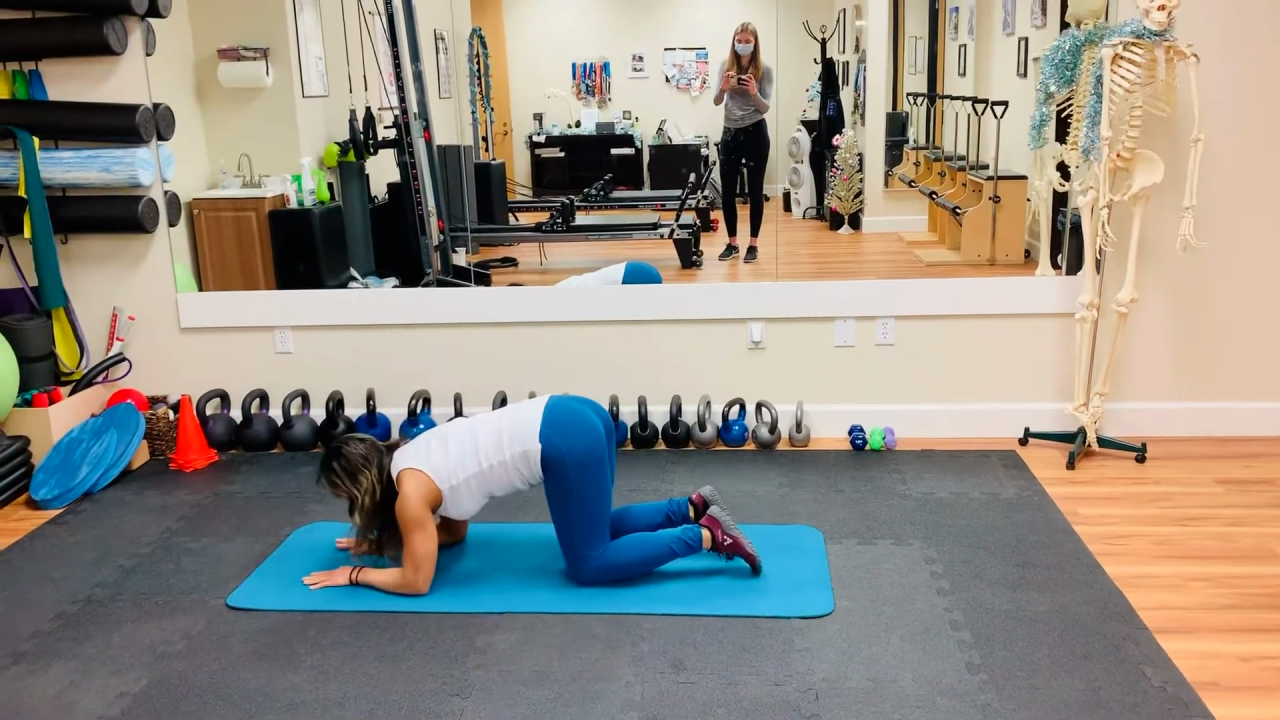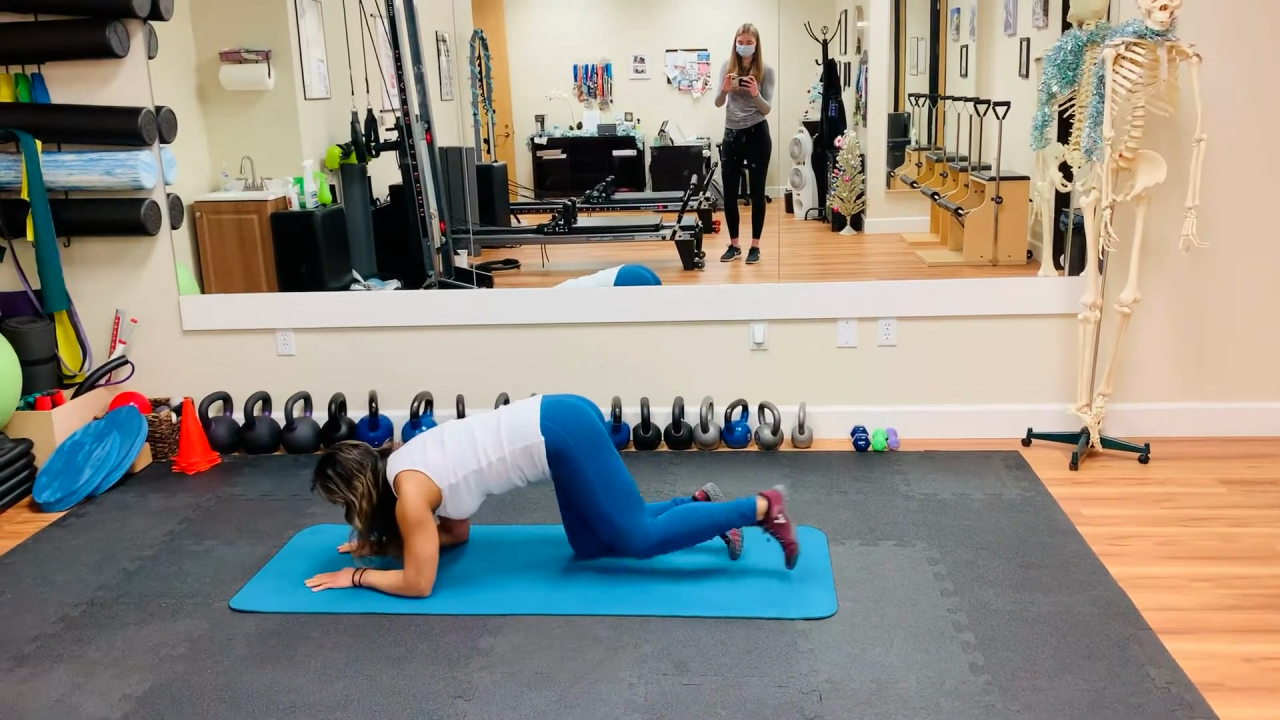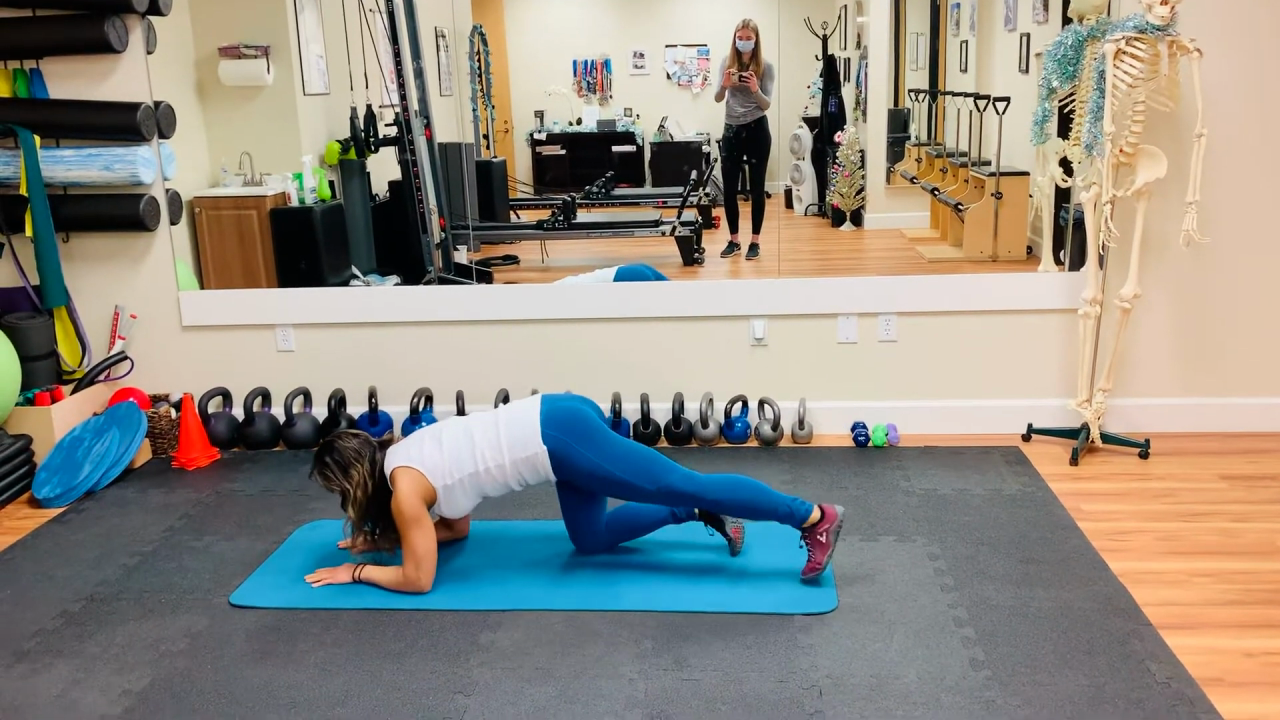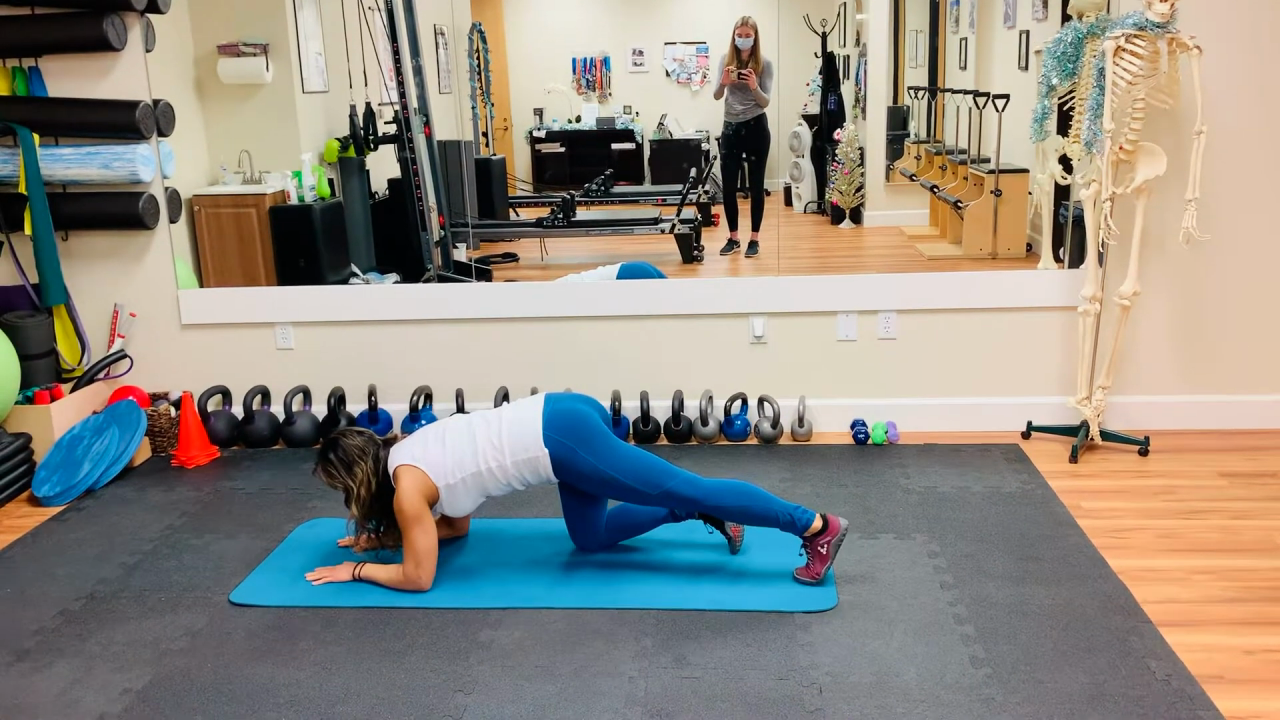
dt=0.5s
person 1, frame 1
left shoulder: (410, 491)
right shoulder: (405, 455)
left elbow: (416, 581)
right elbow: (452, 530)
left wrist: (353, 573)
right wrist: (378, 540)
left hip: (567, 440)
right hip: (574, 416)
left knee: (588, 565)
right knee: (591, 531)
left ankle: (706, 535)
right ankle: (693, 507)
person 1, frame 2
left shoulder: (407, 492)
right shoulder: (401, 459)
left elbow: (418, 583)
right elbow: (453, 532)
left wrist: (355, 576)
right wrist: (379, 541)
left hip: (561, 434)
right hip: (561, 417)
left knee: (637, 539)
right knee: (589, 544)
left ankle: (760, 508)
right ankle: (697, 503)
person 1, frame 3
left shoulder: (403, 486)
right shoulder: (401, 452)
left elbow: (418, 579)
right elbow: (453, 525)
left wrist: (355, 571)
right wrist: (382, 537)
left hip: (560, 436)
right hip: (561, 417)
left knee: (683, 484)
right knee: (591, 539)
left ankle: (815, 518)
right ankle: (700, 512)
person 1, frame 4
left shoulder: (407, 485)
right shoulder: (406, 449)
left elbow: (419, 576)
right elbow: (453, 524)
left wrist: (356, 569)
right wrist: (382, 536)
left hip: (561, 440)
right hip: (564, 415)
left knee: (685, 487)
right knee: (591, 538)
left ankle: (817, 527)
right ankle: (698, 511)
person 2, frame 1
left shoulder: (764, 70)
right shoulder: (725, 66)
left elbow: (765, 108)
right elbow: (716, 102)
left wrist: (754, 93)
right wrist: (723, 88)
left hip: (755, 133)
right hip: (730, 133)
left knee: (755, 190)
right knee: (727, 191)
left ankle: (753, 244)
right ankle: (732, 243)
person 2, frame 2
left shoulder: (766, 71)
right shoulder: (727, 67)
left elbow: (767, 109)
right elbow: (718, 103)
left wrist: (755, 94)
right wrist: (724, 89)
left hip: (757, 134)
right hip: (732, 134)
left knee: (756, 192)
right knee: (729, 193)
left ankle: (755, 246)
right ankle: (734, 245)
person 2, frame 3
left shoulder: (765, 66)
right shoulder: (727, 63)
left elbow: (767, 105)
right elbow: (718, 99)
left wrist: (755, 89)
right wrist: (724, 85)
left hip: (757, 130)
right hip: (731, 130)
left knee: (756, 188)
right knee: (729, 188)
left ankle: (755, 241)
right ankle: (734, 240)
person 2, frame 4
left shoulder: (764, 63)
right shoulder: (726, 60)
left elbow: (766, 102)
right elbow: (717, 96)
left wrist: (754, 87)
right wrist: (723, 82)
left hip: (756, 127)
right hip: (731, 127)
left knee: (755, 186)
right knee: (728, 186)
left ankle: (754, 239)
right ankle: (733, 238)
